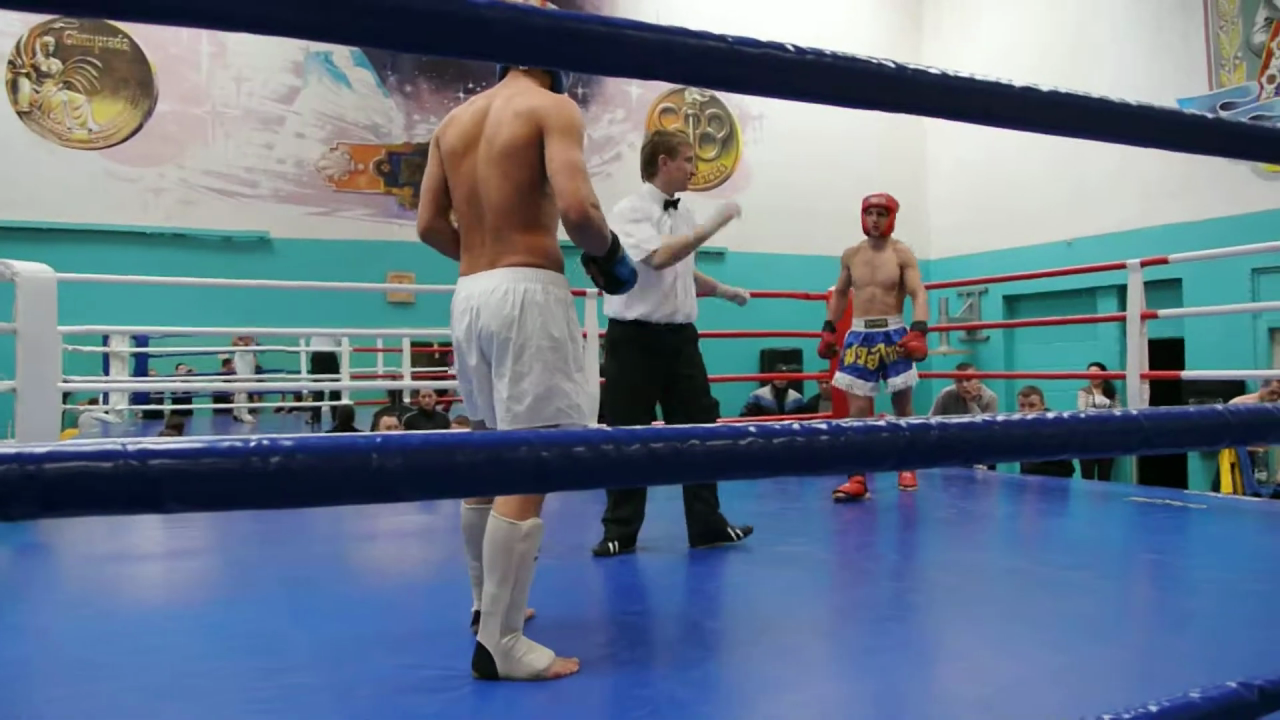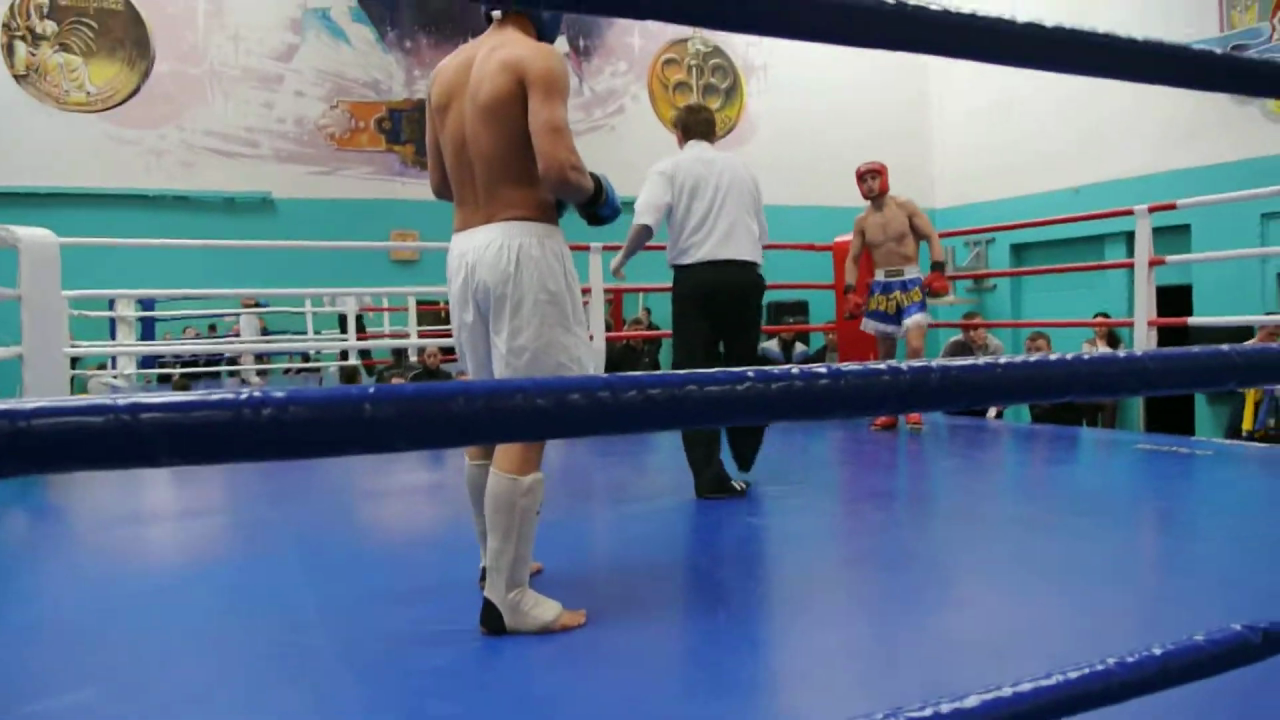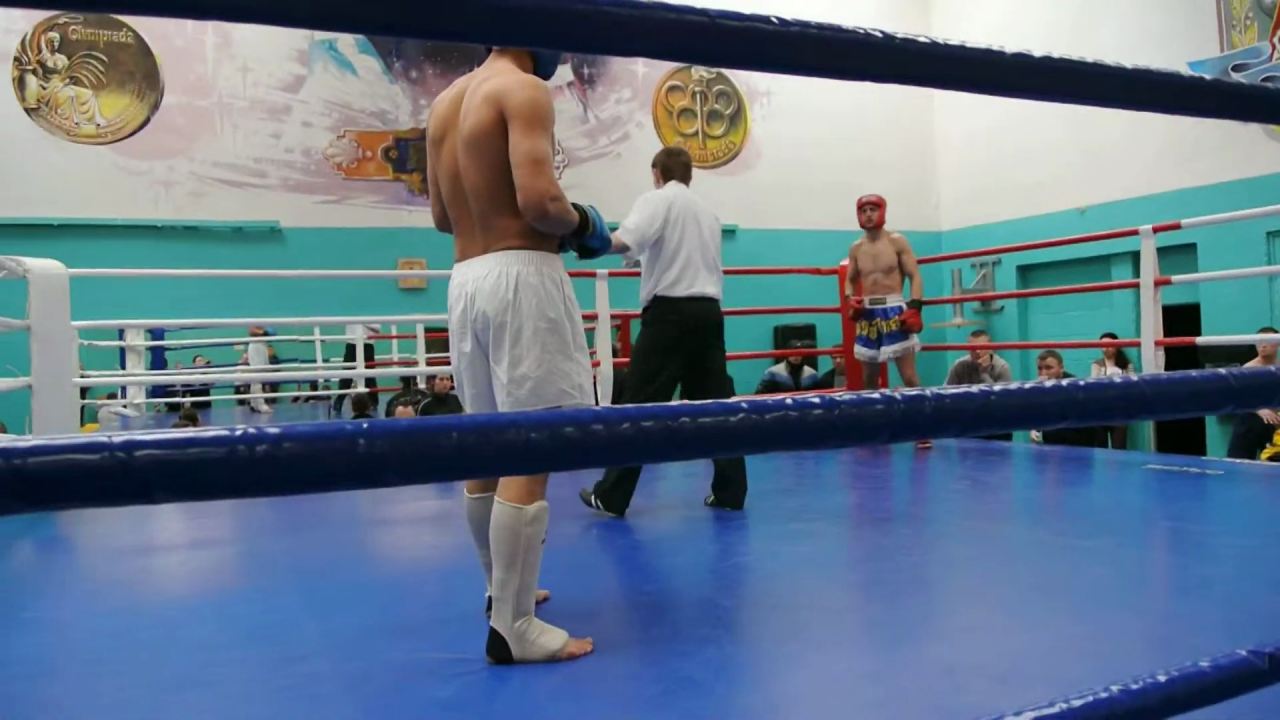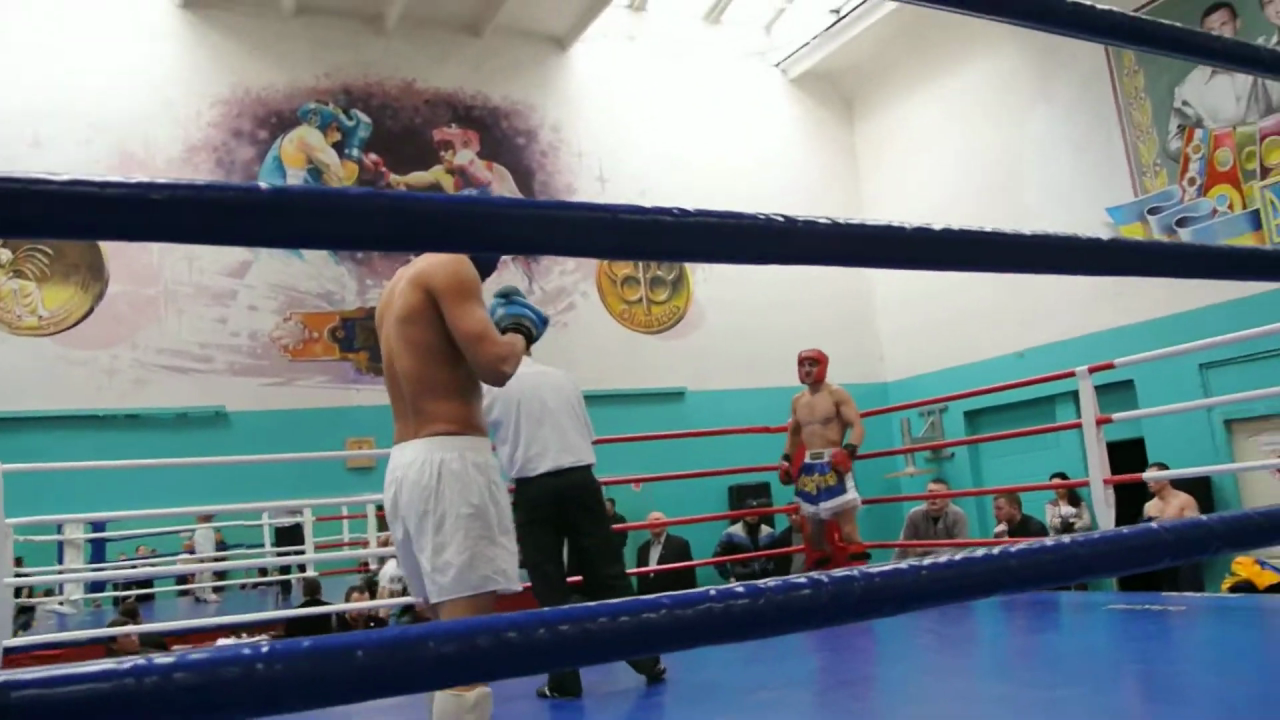
dt=1s
person 1, frame 1
left shoulder: (453, 122)
right shoulder: (553, 108)
left elbow: (429, 225)
right elbow: (577, 208)
right wrist: (607, 252)
left hip: (470, 295)
right hip: (529, 293)
left ankle: (487, 604)
right ankle: (499, 644)
person 1, frame 2
left shoulder: (446, 71)
right shoulder: (537, 58)
right elbow: (558, 167)
right wrist: (593, 193)
left hip: (467, 248)
right hip: (523, 247)
left ankle: (497, 559)
right ankle: (506, 598)
person 1, frame 3
left shoulder: (445, 102)
right shoulder: (524, 90)
right elbow: (539, 199)
right wrist: (583, 223)
left hip: (467, 279)
right hip: (521, 276)
left ankle: (503, 591)
right ankle: (512, 628)
person 1, frame 4
left shoulder: (398, 284)
right shoulder: (450, 267)
right elbow: (494, 367)
left wrist: (491, 325)
right wrist: (522, 331)
left hip: (405, 466)
right hip: (452, 461)
person 2, frame 1
left shoulder: (684, 215)
right shoulder: (629, 210)
right elbow: (659, 257)
left wrist: (723, 290)
right wrist: (713, 226)
left hip: (680, 336)
right hip: (634, 336)
left knee: (698, 426)
right knee: (627, 434)
left ankle: (707, 523)
right ankle: (620, 530)
person 2, frame 2
left shoulder: (669, 169)
right shoulder: (742, 169)
left elbow: (644, 224)
right elbow: (760, 235)
left wrist: (621, 259)
right wrist: (757, 277)
left hip: (694, 279)
right hip: (742, 277)
right knee: (743, 369)
left ankle: (710, 478)
right ankle: (745, 455)
person 2, frame 3
left shoulder: (658, 199)
right shoulder: (707, 211)
left elbow: (628, 240)
left hip: (669, 311)
right hip: (708, 310)
left knee: (643, 402)
right knee: (715, 402)
left ankle: (611, 494)
right ankle: (730, 490)
person 2, frame 4
left shoulder: (494, 388)
right shoulder: (564, 378)
right elbow: (587, 436)
left hip: (534, 490)
right hip: (580, 480)
left knee: (549, 586)
right knee: (608, 574)
left ankle: (564, 677)
right ankle: (647, 659)
person 3, frame 1
left shoulder: (903, 254)
right shoulder: (851, 255)
left elbow: (918, 294)
right elbow: (840, 293)
left wrist: (919, 332)
right wrist: (829, 329)
left hip: (893, 334)
right hip: (860, 335)
left knee: (902, 409)
right knee: (857, 411)
left ankle: (906, 467)
right ankle: (857, 480)
person 3, frame 2
left shoulder: (905, 206)
right shoulder: (862, 222)
left elbow: (932, 237)
right elbow: (852, 260)
left wrist: (938, 271)
right wrist: (850, 292)
left hip: (910, 283)
right hip: (881, 286)
left knee: (915, 346)
right knee: (885, 355)
right ankle: (889, 411)
person 3, frame 3
left shoulder: (896, 241)
right shoulder: (856, 248)
left elbow: (915, 276)
right elbow: (850, 280)
left wrist: (915, 308)
right wrist: (850, 298)
left hip: (894, 311)
right hip: (868, 314)
left knee: (909, 376)
right knee: (869, 378)
person 3, frame 4
left shoulder: (836, 393)
right shoulder: (798, 401)
left elbow: (858, 426)
right elbow: (793, 433)
left wrist: (848, 452)
right wrist: (786, 460)
left hip: (833, 466)
right hip: (809, 467)
left knee: (848, 532)
right knee: (813, 534)
